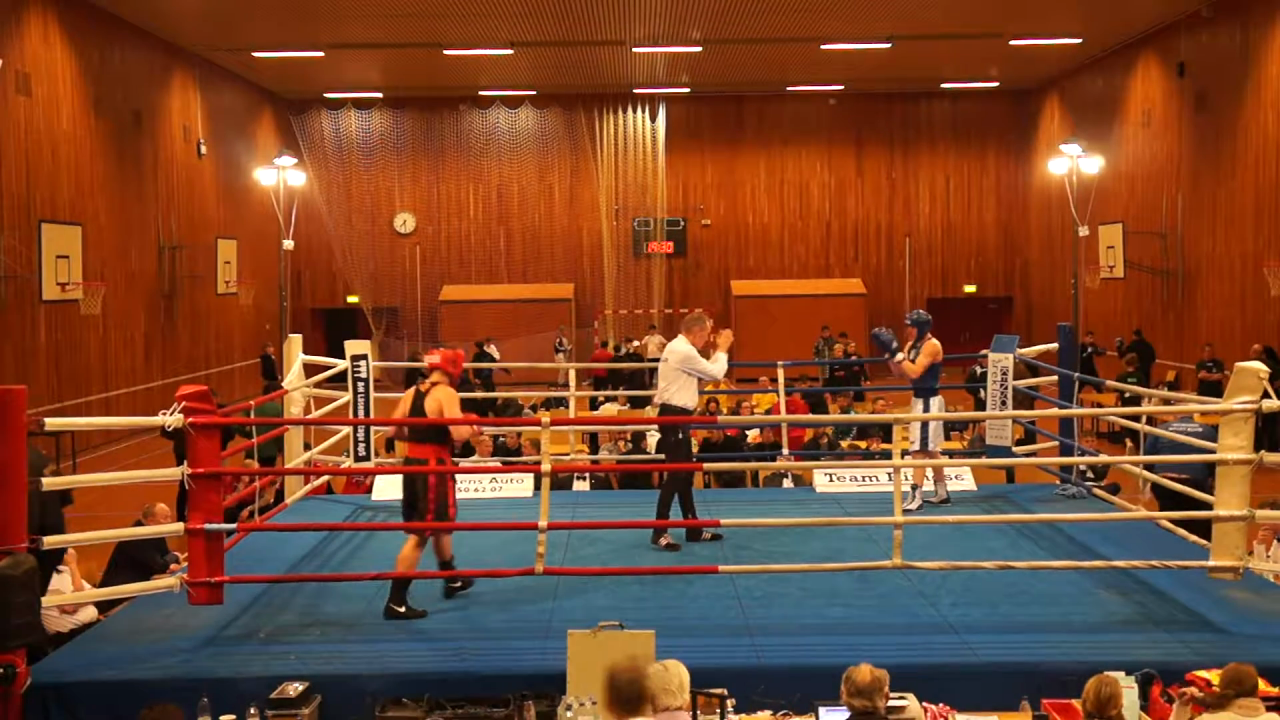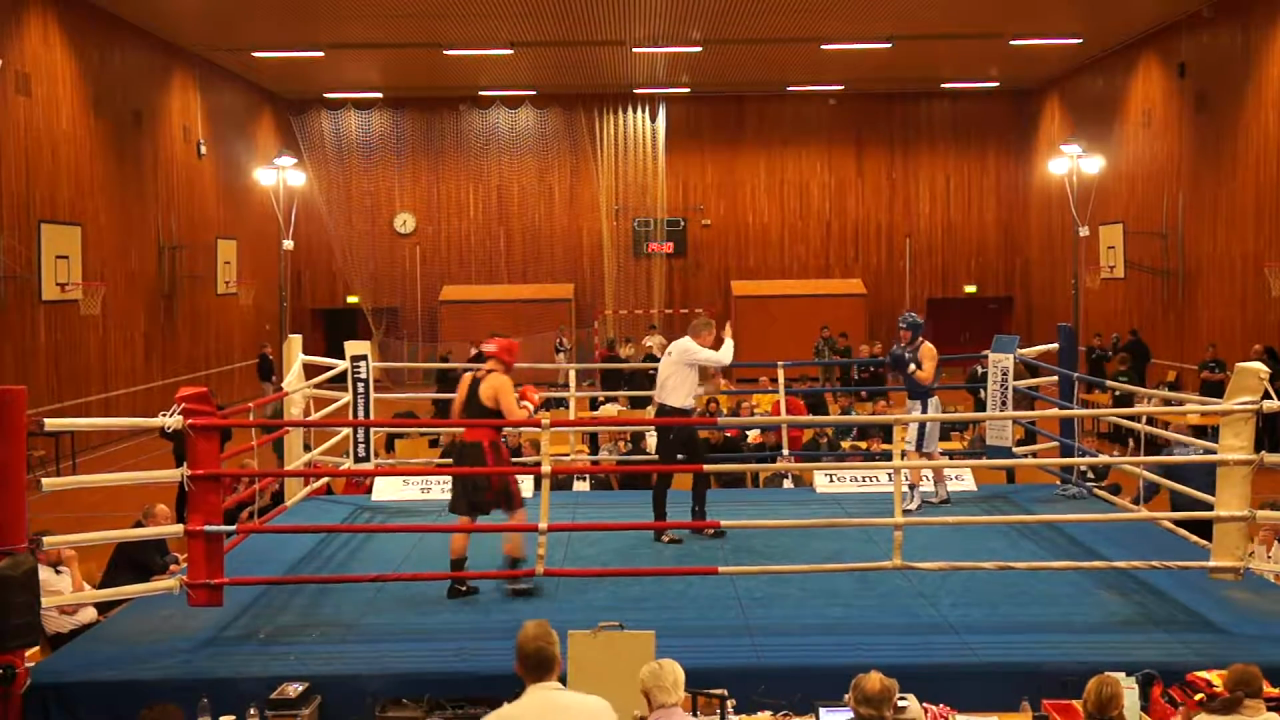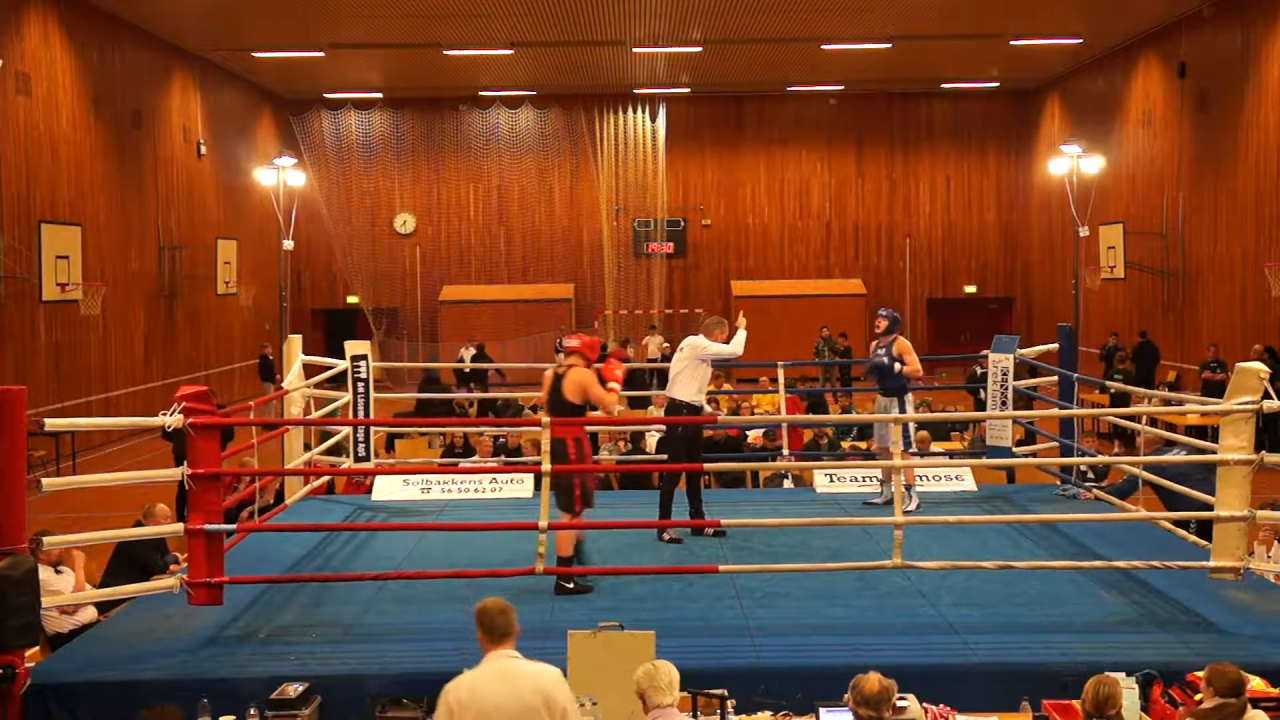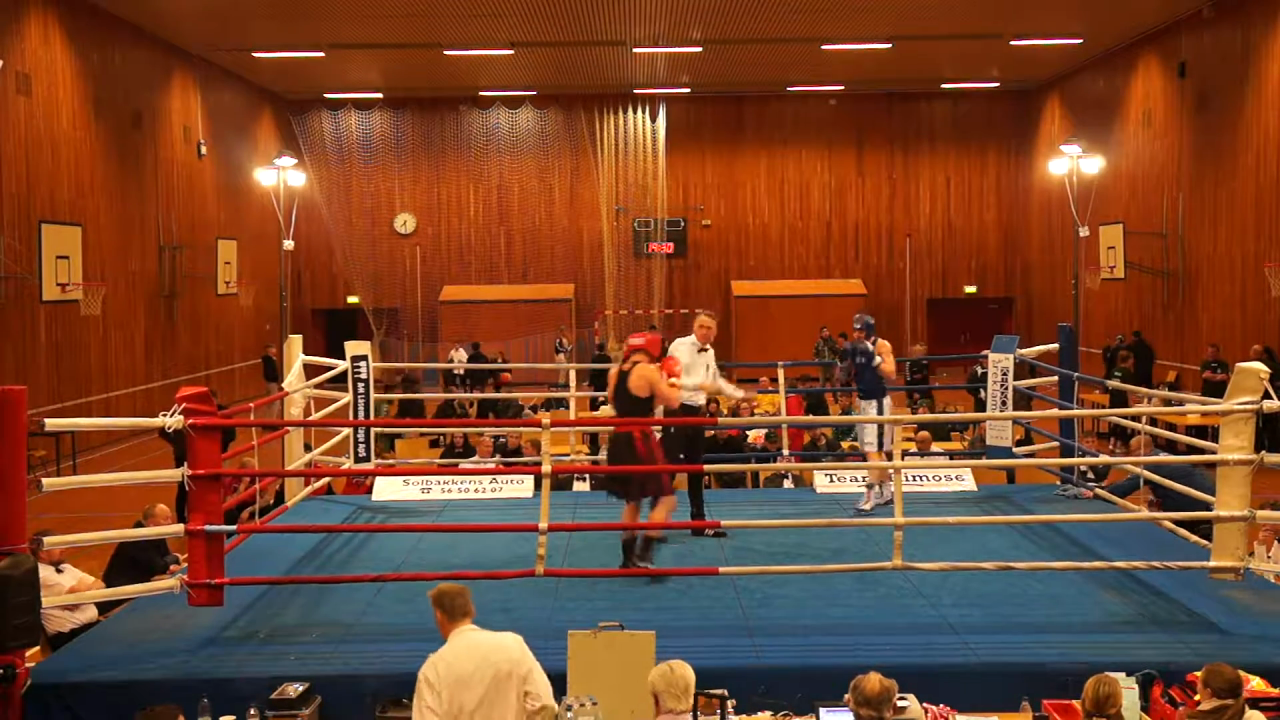
dt=0.5s
person 1, frame 1
left shoulder: (412, 393)
right shoulder: (446, 394)
right elbow: (459, 434)
right wrist: (472, 426)
left hip: (413, 463)
right hip: (434, 466)
left knee: (440, 524)
right knee: (420, 536)
left ankle: (452, 580)
right ankle: (396, 602)
person 1, frame 2
left shoulder: (468, 378)
right shoulder: (501, 381)
left elbow: (456, 415)
right elbow: (516, 418)
right wrist: (529, 403)
left hip: (465, 447)
right hip: (488, 449)
left knee: (466, 517)
right knee: (517, 511)
left ankle: (458, 582)
right ankle: (514, 577)
person 1, frame 3
left shoulder: (549, 375)
right shoulder: (584, 375)
right elbow: (610, 407)
right wrist: (614, 381)
left hip: (554, 441)
right hip: (573, 443)
left knee: (571, 506)
right knee: (573, 513)
left ankle: (575, 557)
right ankle: (564, 580)
person 1, frame 4
left shoulder: (615, 372)
right shoulder: (649, 371)
right elbow: (673, 401)
right wrist: (674, 376)
left hip: (620, 438)
right hip: (640, 438)
left knee: (632, 500)
right knee: (665, 498)
left ankle: (629, 558)
right ankle: (643, 554)
person 2, frame 1
left shoulder: (678, 348)
right shoulder: (685, 351)
left elbow: (704, 371)
right elbow: (715, 374)
left wrist: (718, 350)
right wrist: (722, 351)
left hip: (676, 415)
right hip: (674, 416)
left knee: (685, 474)
right knee: (676, 474)
left ankle: (693, 529)
right ankle: (660, 530)
person 2, frame 2
left shoulder: (685, 350)
right shoulder: (685, 348)
right elbow: (724, 359)
right wrist: (728, 337)
left hip: (681, 416)
right hip: (670, 416)
left knee: (699, 467)
right knee: (666, 472)
left ankle: (699, 521)
right ankle: (660, 529)
person 2, frame 3
left shoulder: (699, 349)
right shoulder: (695, 345)
right elbow: (735, 350)
right wrist: (742, 328)
left hip: (691, 412)
right hip: (680, 412)
left knee: (694, 469)
right knee: (674, 469)
left ankle: (698, 522)
right ankle: (664, 527)
person 2, frame 4
left shoulder: (708, 353)
right shoulder: (680, 346)
left elbow: (716, 380)
left wrist: (740, 394)
right wrist: (700, 385)
left hip: (695, 414)
right hip: (677, 412)
left knee: (695, 470)
left ankle: (698, 522)
person 3, frame 1
left shoulder: (932, 346)
right shoulder: (911, 344)
left elbow: (914, 373)
right elbow: (898, 372)
left wrist: (896, 352)
right wrist: (888, 351)
left hip: (929, 401)
right hip: (919, 399)
left knee: (920, 448)
right knee: (930, 448)
left ankle: (916, 497)
right ankle: (942, 493)
person 3, frame 2
left shoulder: (927, 349)
right shoulder: (899, 348)
left elbow: (928, 380)
right elbow: (896, 376)
left wrist: (909, 365)
right wrist: (893, 367)
left hip: (925, 403)
right hip: (912, 401)
left knee: (912, 448)
right knee: (928, 450)
left ankle: (913, 496)
right ankle: (942, 493)
person 3, frame 3
left shoulder: (901, 344)
right shoulder: (874, 345)
left elbow: (918, 371)
left wrist: (893, 366)
right wrist: (873, 372)
left hip: (900, 400)
right hip: (883, 399)
left knee: (901, 449)
right knee: (881, 448)
left ankle: (912, 496)
right ankle: (886, 493)
person 3, frame 4
left shoulder: (882, 345)
right shoulder: (854, 346)
left elbow: (891, 375)
left wrist: (873, 357)
left hip: (878, 402)
right hip: (862, 401)
left knee: (872, 449)
right knee: (878, 450)
left ankle: (870, 496)
right ankle: (886, 492)
